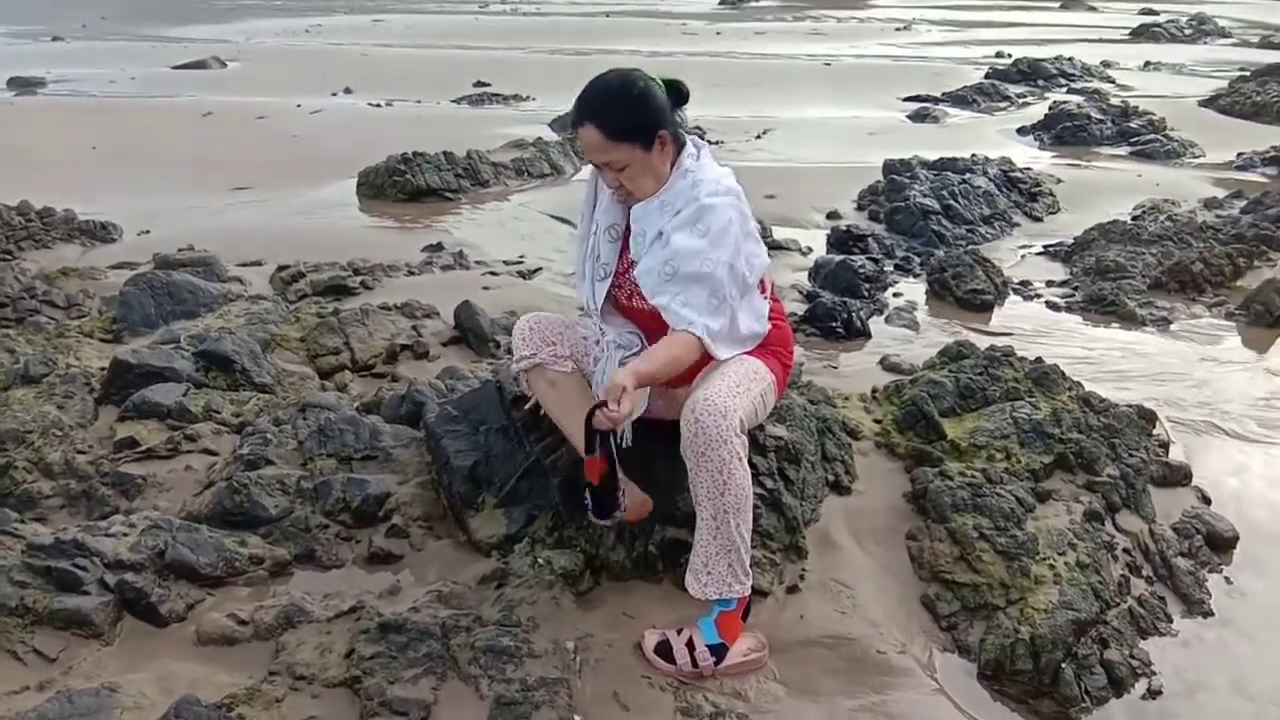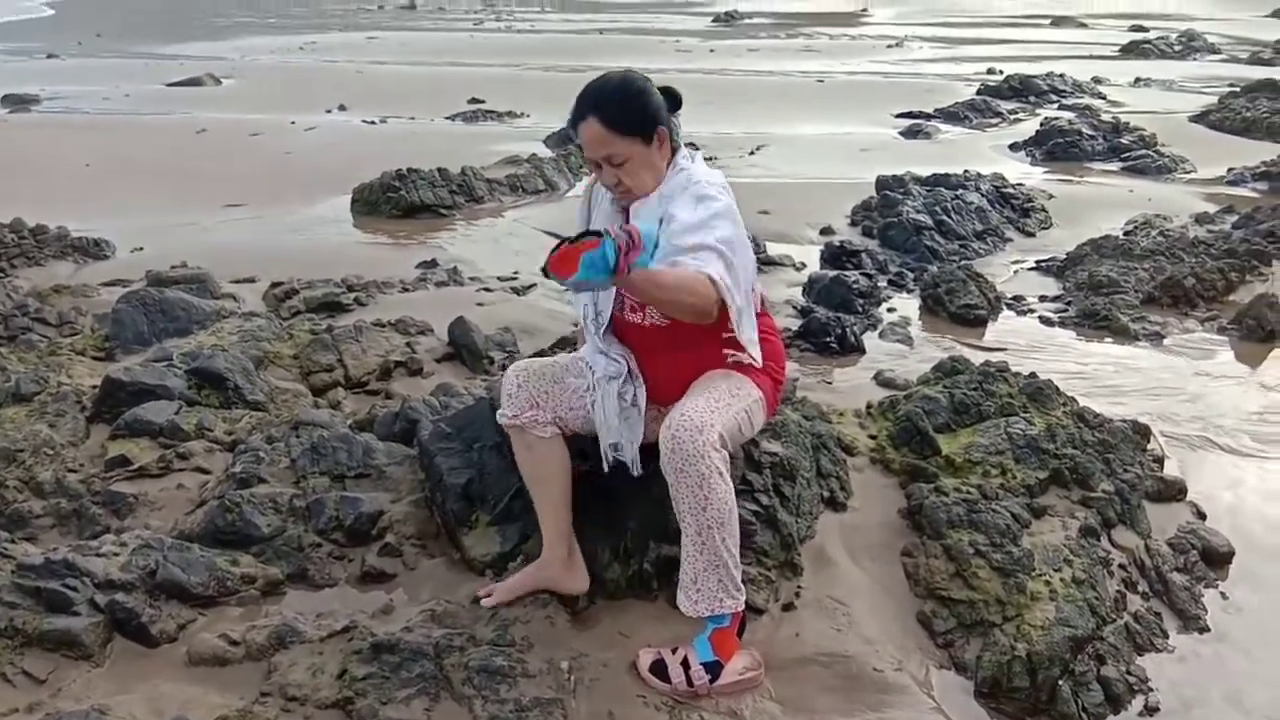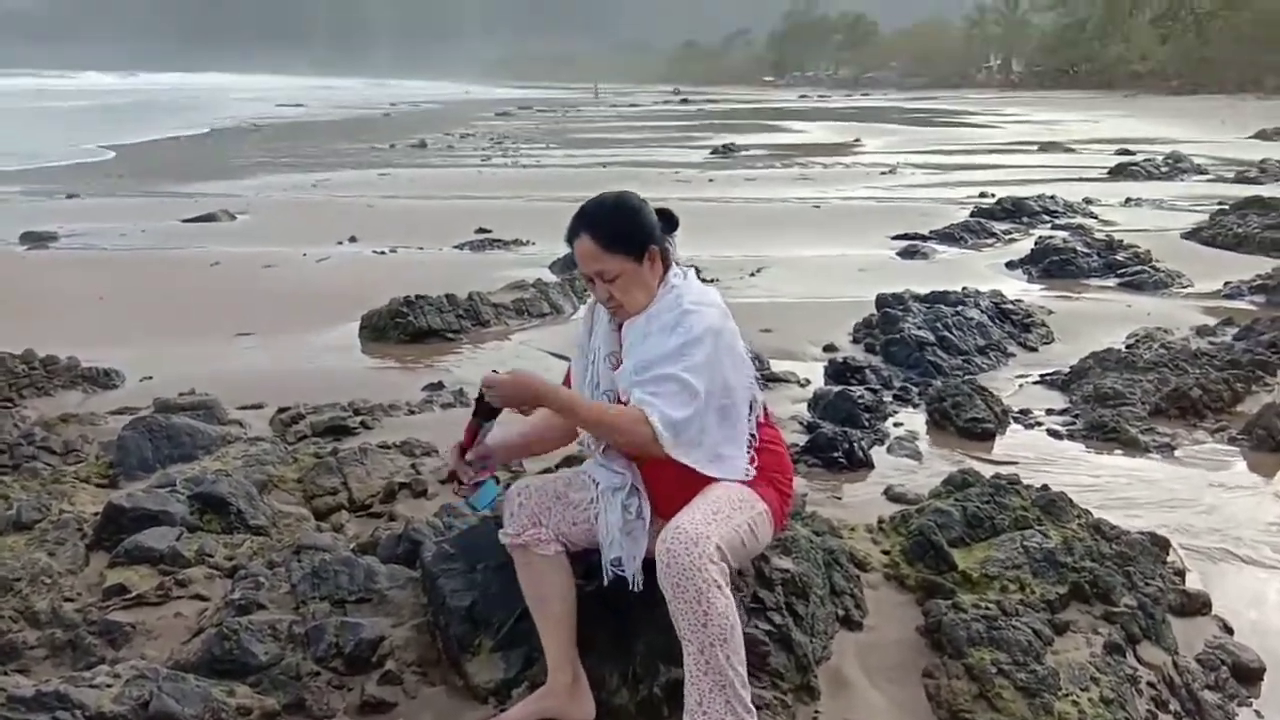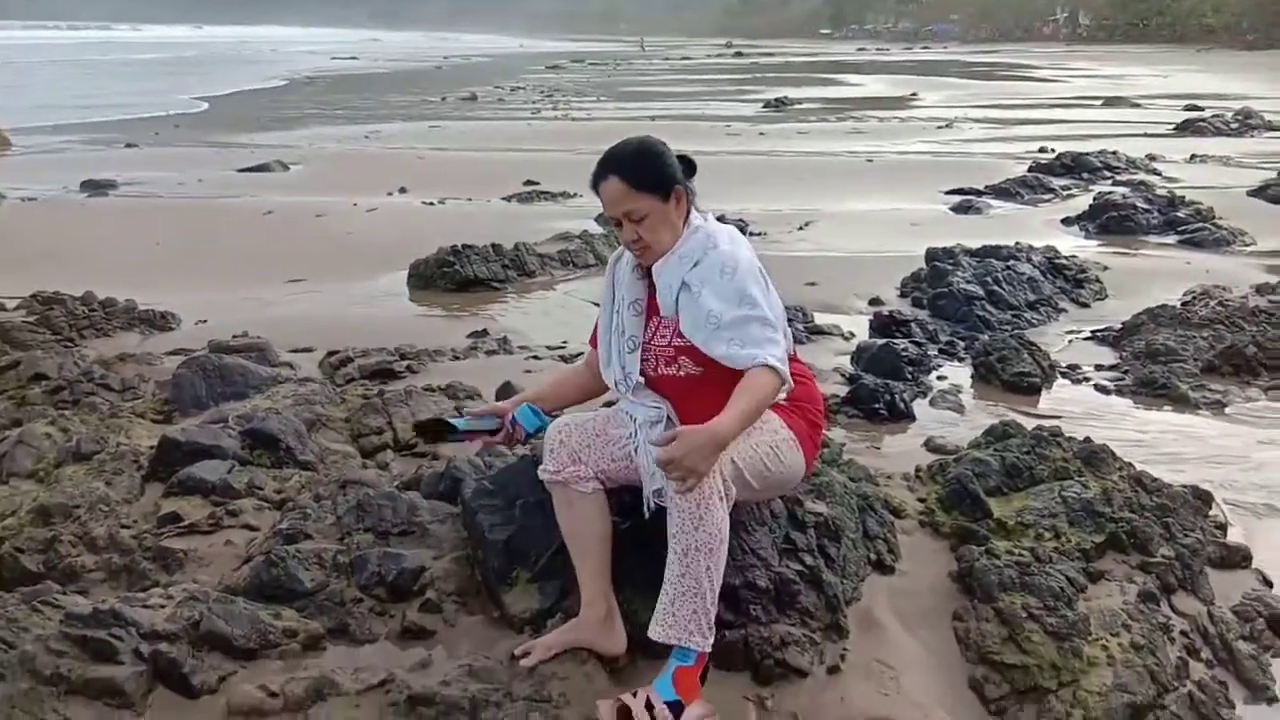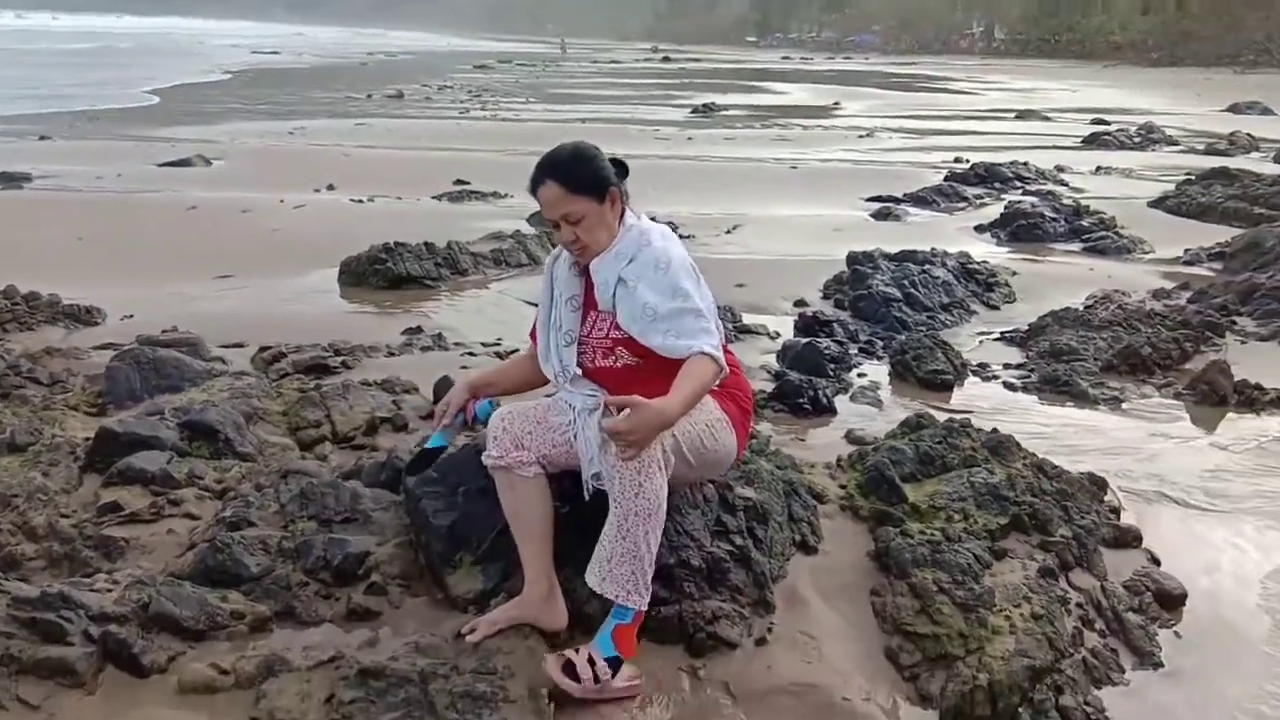
dt=0.4s
person 1, frame 1
left shoulder: (709, 206)
right shoulder: (619, 185)
left elbow: (696, 332)
right elbow: (607, 287)
left wrist: (632, 376)
right wrist: (587, 367)
left hip: (735, 348)
right hip: (642, 343)
left knee: (711, 415)
right knee: (533, 335)
left ankle: (728, 615)
right ankle: (617, 486)
person 1, frame 2
left shoulder: (701, 200)
right shoulder: (604, 195)
left elbow: (704, 301)
right elbow: (600, 301)
left wrist: (630, 271)
left hip: (727, 365)
right hip: (636, 368)
left knee: (689, 431)
right knee: (523, 385)
left ankle: (723, 632)
right ankle: (561, 559)
person 1, frame 3
left shoulder: (694, 319)
right shoulder: (605, 318)
left elbow: (653, 431)
right elbow: (572, 415)
left wrist: (540, 393)
right wrist: (497, 450)
left hip: (734, 480)
right hip: (645, 483)
left knee: (686, 544)
right knee: (526, 506)
person 1, frame 4
left shoulder: (721, 258)
right shoulder: (627, 268)
left elbow: (768, 363)
right elbow: (600, 367)
left wrist: (717, 434)
right wrist: (524, 403)
left hip: (770, 422)
right hip: (676, 422)
left knee: (702, 477)
right knee: (565, 444)
left ankle: (685, 669)
right ankle: (599, 617)
person 1, frame 5
left shoulder: (655, 255)
right shoulder: (564, 267)
left elbow: (705, 354)
right elbow: (543, 360)
left wrist: (663, 412)
right wrist: (474, 385)
left hip: (704, 411)
right hip: (611, 406)
left knee: (640, 442)
right knee: (508, 430)
left ankle: (623, 630)
right ankle: (541, 595)
